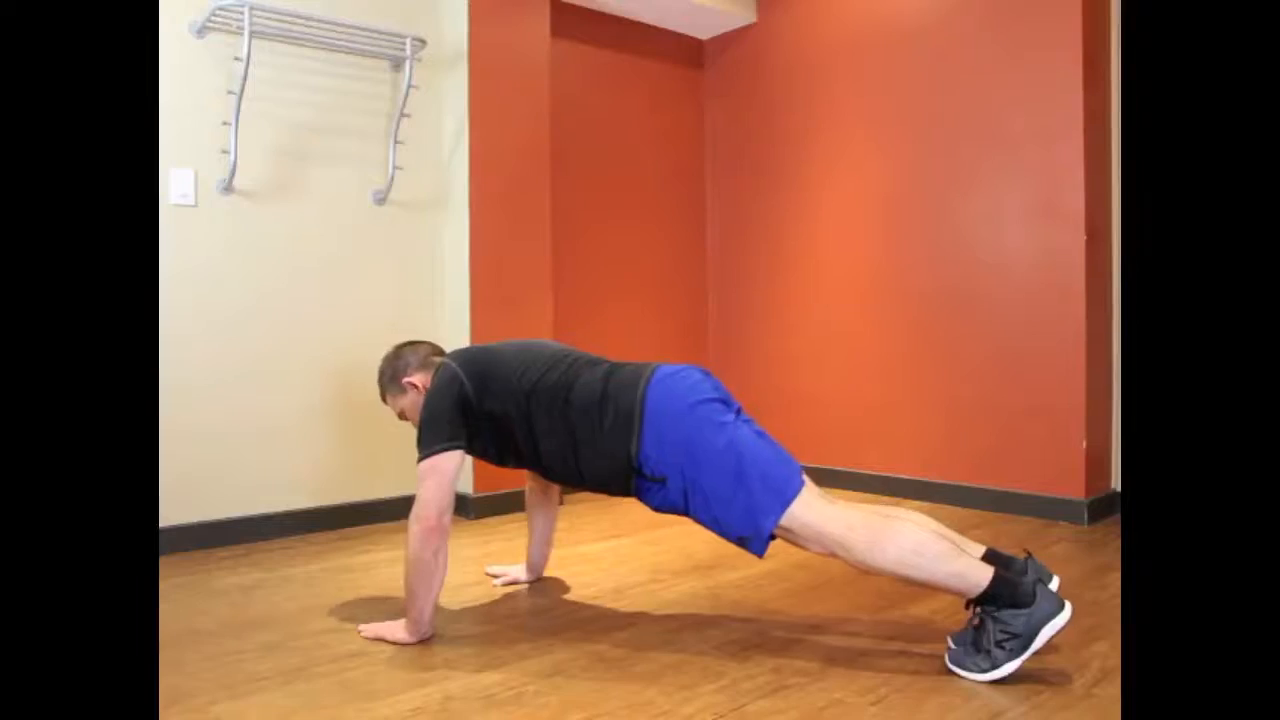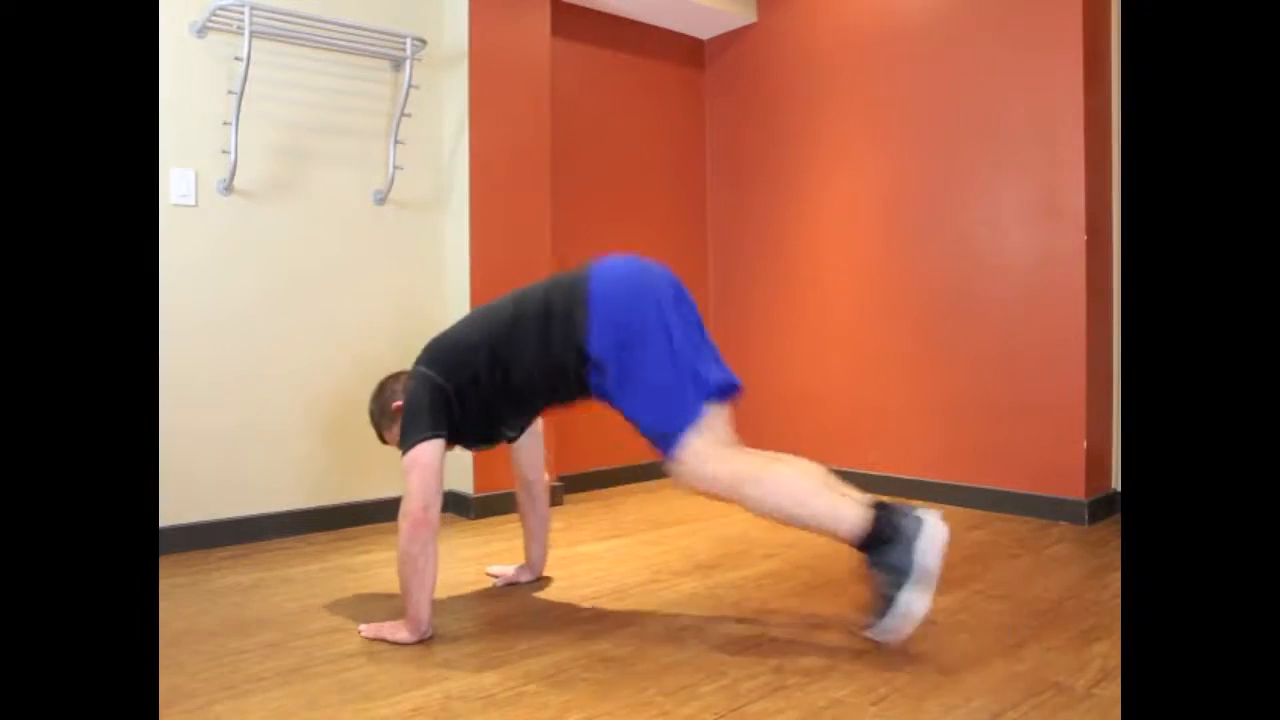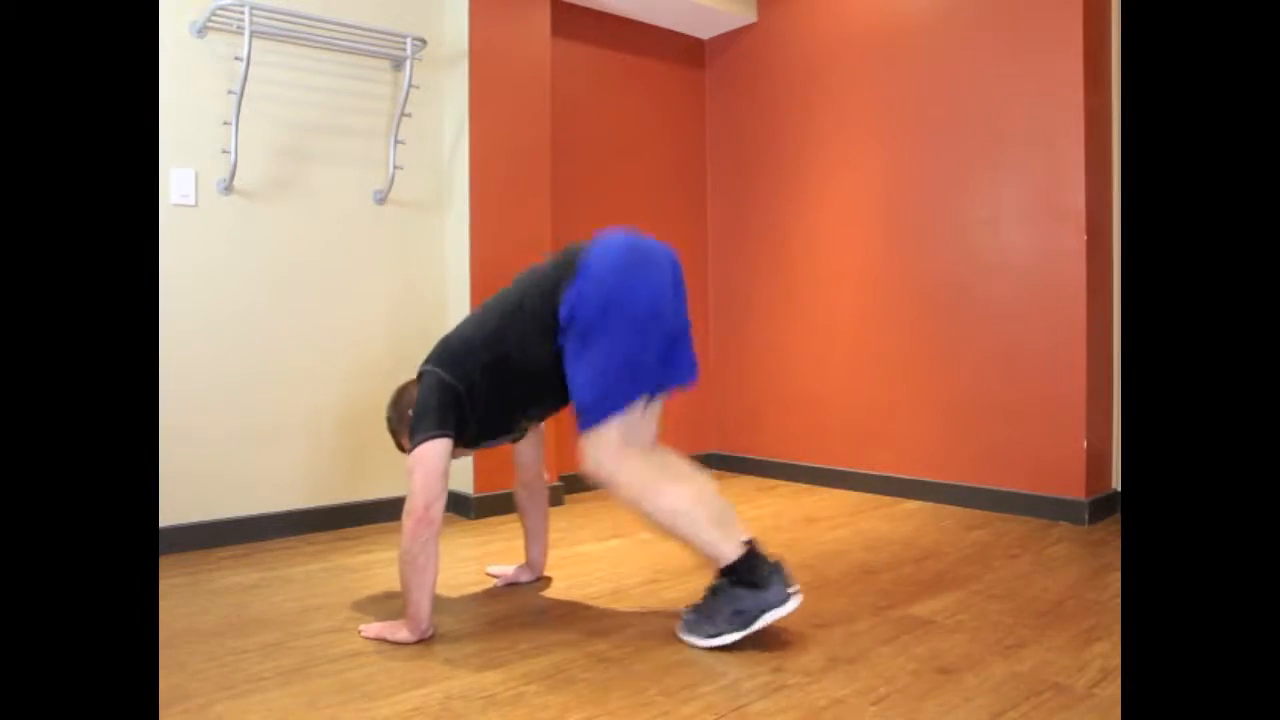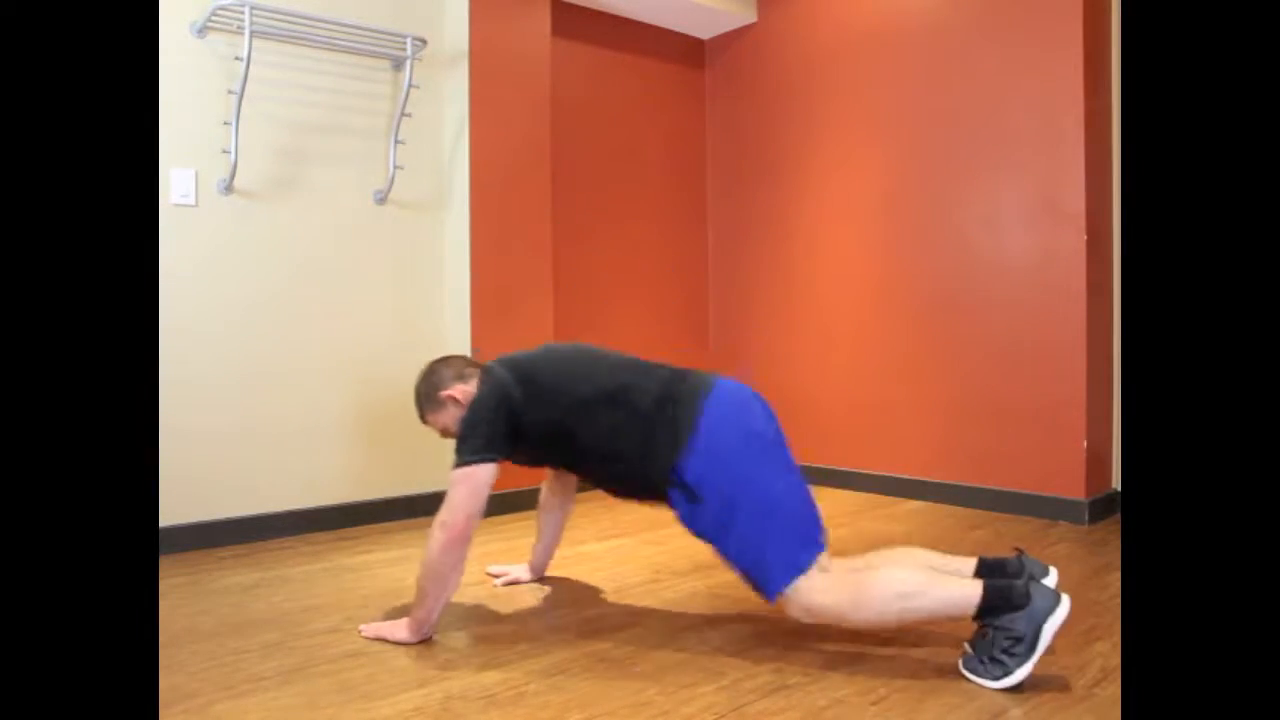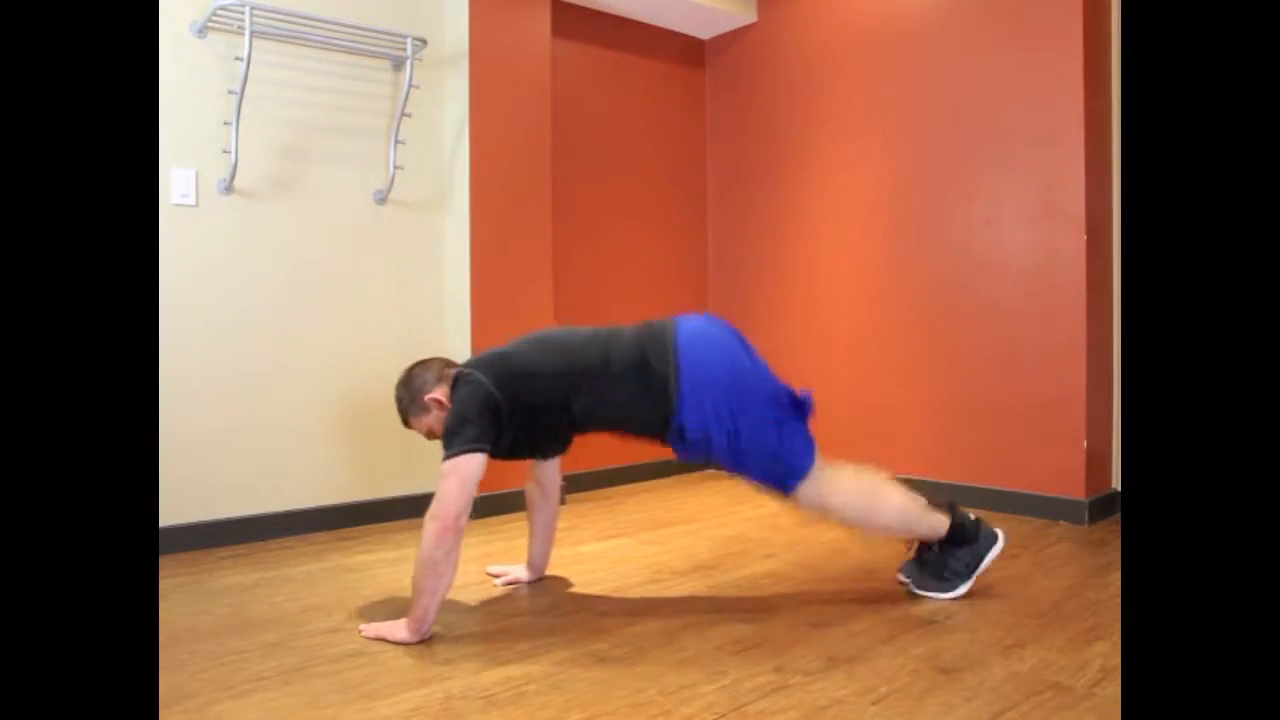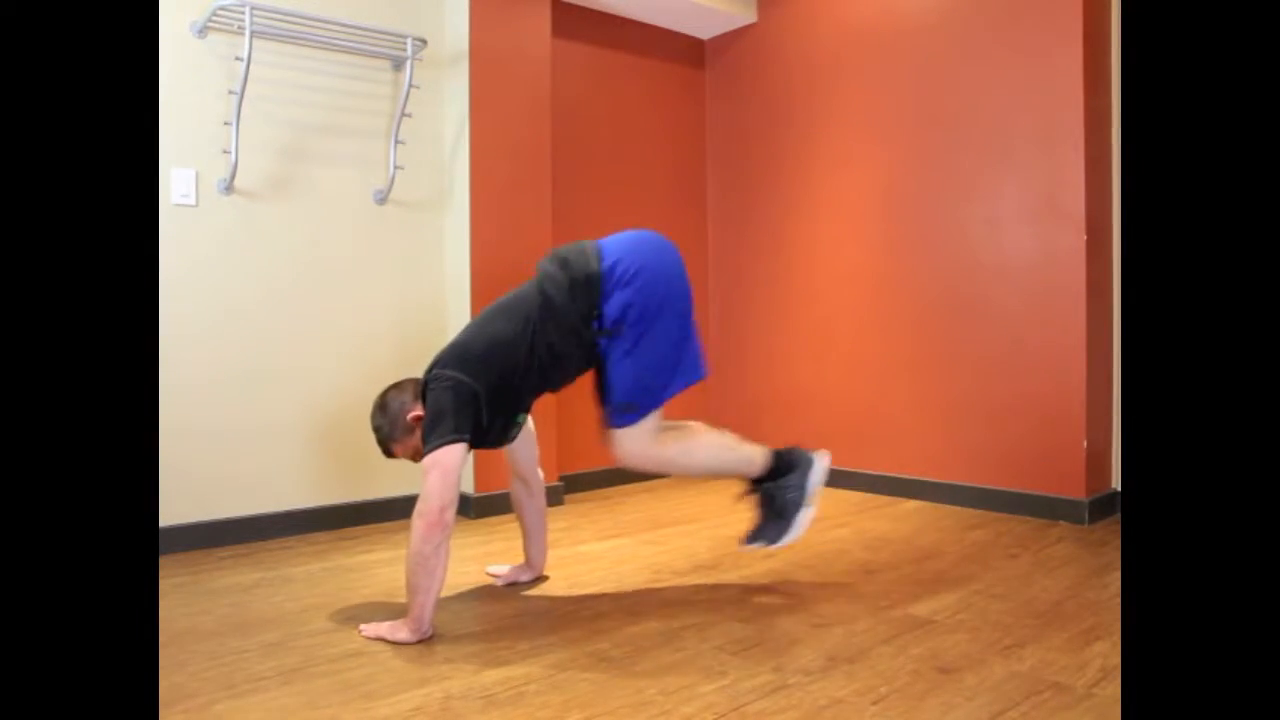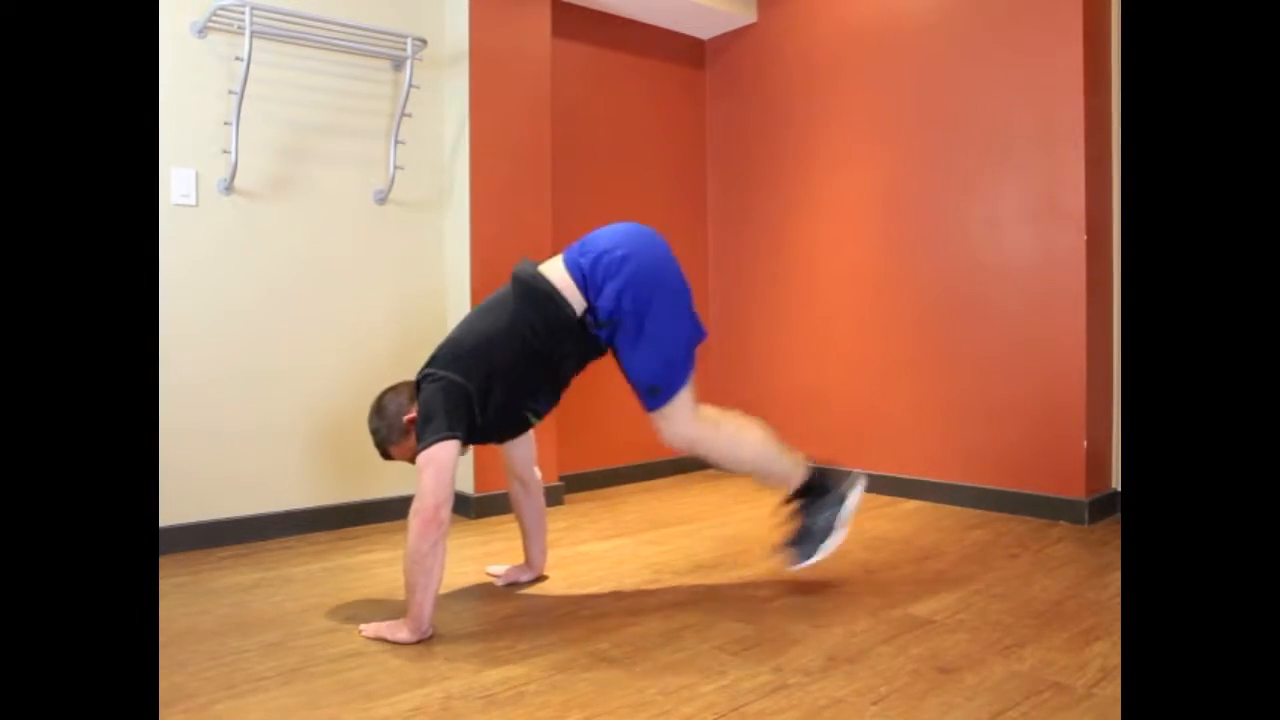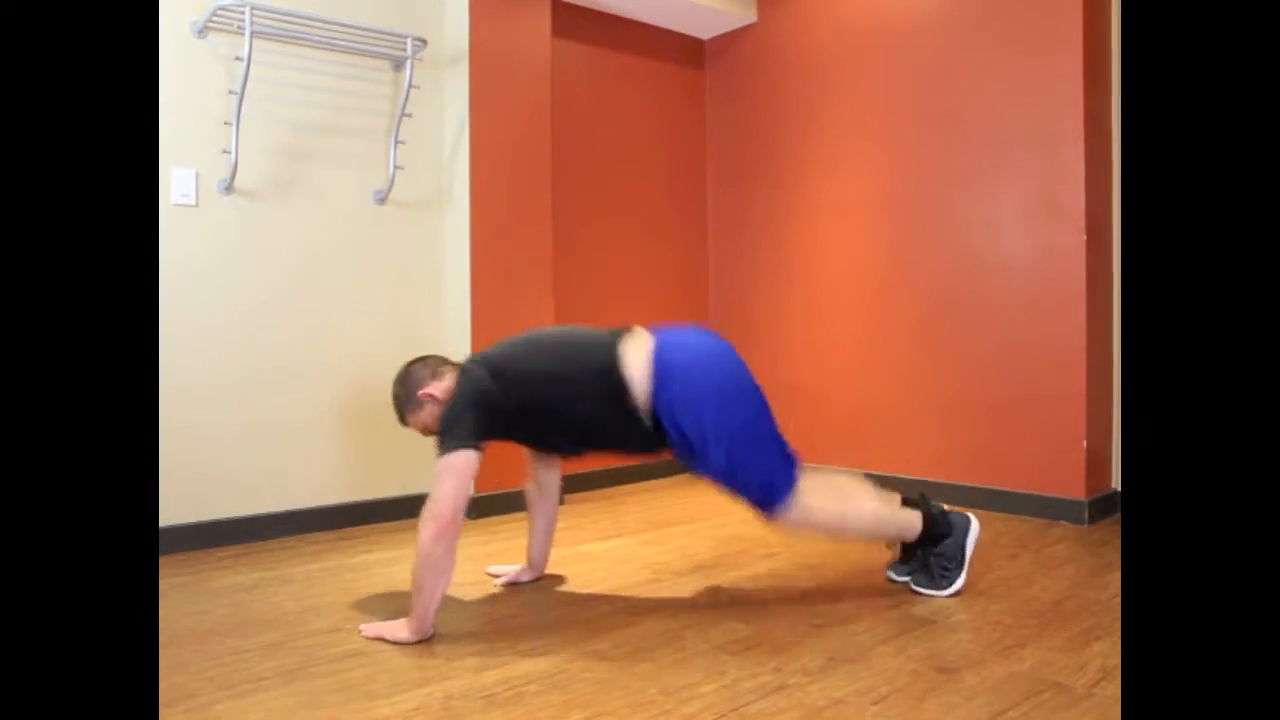
dt=0.5s
person 1, frame 1
left shoulder: (448, 390)
right shoulder: (494, 377)
left elbow: (431, 518)
right elbow: (543, 461)
left wrist: (414, 623)
right wrist: (533, 566)
left hip: (665, 429)
right hip: (677, 403)
left knee: (817, 524)
right knee: (823, 511)
left ankle: (1013, 598)
right ankle: (1007, 567)
person 1, frame 2
left shoulder: (429, 391)
right shoulder: (480, 389)
left elbow: (419, 513)
right elbow: (533, 472)
left wrist: (415, 624)
right wrist: (531, 566)
left hip: (615, 309)
right hip: (634, 293)
left knee: (706, 465)
right knee: (716, 454)
left ankle: (890, 535)
right ankle: (889, 525)
person 1, frame 3
left shoulder: (439, 389)
right shoulder: (478, 393)
left elbow: (423, 507)
right elbow: (530, 469)
left wrist: (414, 621)
right wrist: (534, 564)
left hip: (608, 279)
left knee: (608, 463)
right knee: (632, 454)
left ankle: (749, 577)
right ankle: (752, 566)
person 1, frame 4
left shoulder: (490, 401)
right shoulder: (524, 391)
left elbow: (455, 526)
right elbow: (562, 474)
left wrist: (418, 623)
right wrist: (536, 566)
left hip: (709, 444)
right hip: (722, 417)
left knee: (814, 594)
right knee: (819, 577)
left ankle: (1007, 598)
right ankle: (1004, 572)
person 1, frame 5
left shoulder: (473, 396)
right shoulder: (509, 379)
left elbow: (446, 519)
right elbow: (544, 472)
left wrist: (417, 624)
right wrist: (535, 565)
left hip: (700, 384)
right hip: (698, 348)
left knee: (812, 490)
right knee: (806, 481)
left ankle: (961, 533)
right ankle: (943, 519)
person 1, frame 6
left shoulder: (449, 395)
right shoulder: (476, 386)
left elbow: (436, 512)
right elbow: (527, 471)
left wrist: (416, 623)
right wrist: (534, 564)
left hip: (634, 273)
right hip: (623, 275)
left knee: (631, 448)
right knee: (640, 438)
left ankle: (781, 469)
right ankle: (776, 479)
person 1, frame 7
left shoulder: (442, 394)
right shoulder: (475, 394)
left elbow: (431, 510)
right elbow: (524, 473)
left wrist: (414, 623)
right wrist: (533, 564)
left hip: (619, 265)
right hip: (611, 272)
left knee: (676, 428)
right knee: (679, 414)
left ankle: (817, 491)
right ankle: (812, 484)
person 1, frame 8
left shoulder: (467, 398)
right shoulder: (501, 384)
left elbow: (443, 516)
right elbow: (546, 469)
left wrist: (417, 623)
right wrist: (533, 566)
left hip: (694, 384)
right hip: (686, 364)
left knee: (793, 504)
right knee: (791, 492)
left ankle: (938, 527)
right ankle: (913, 511)
